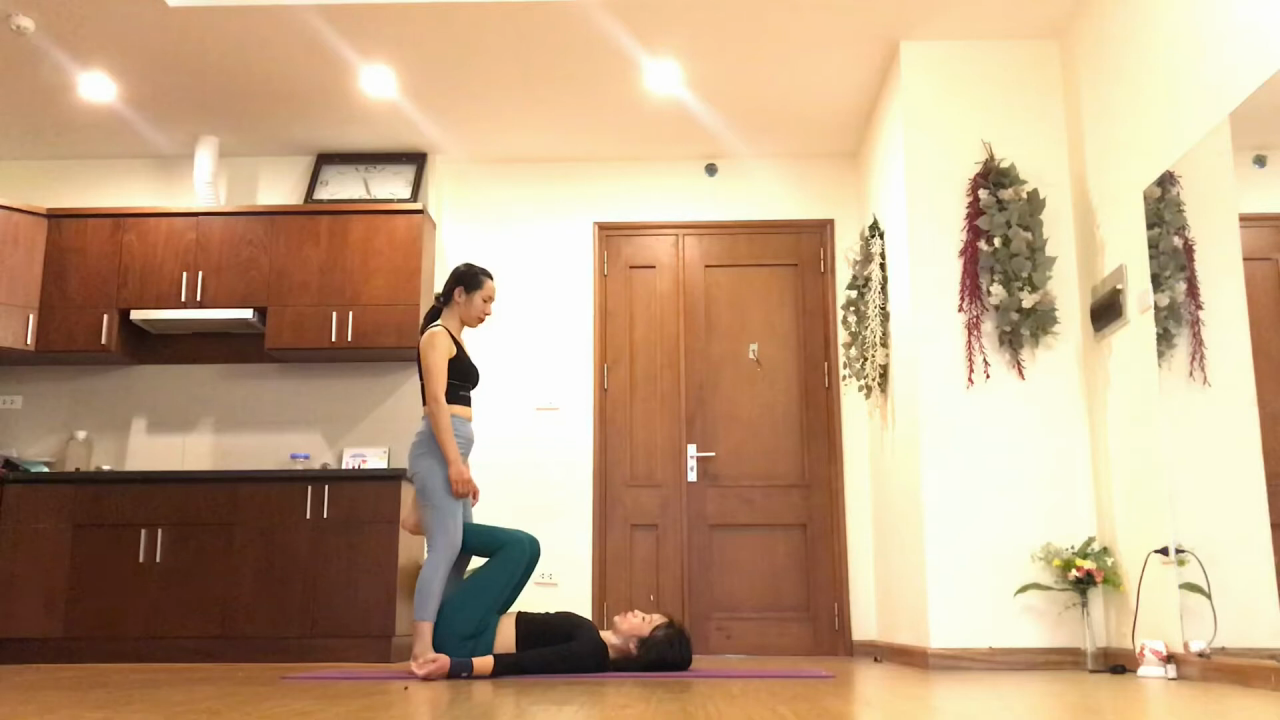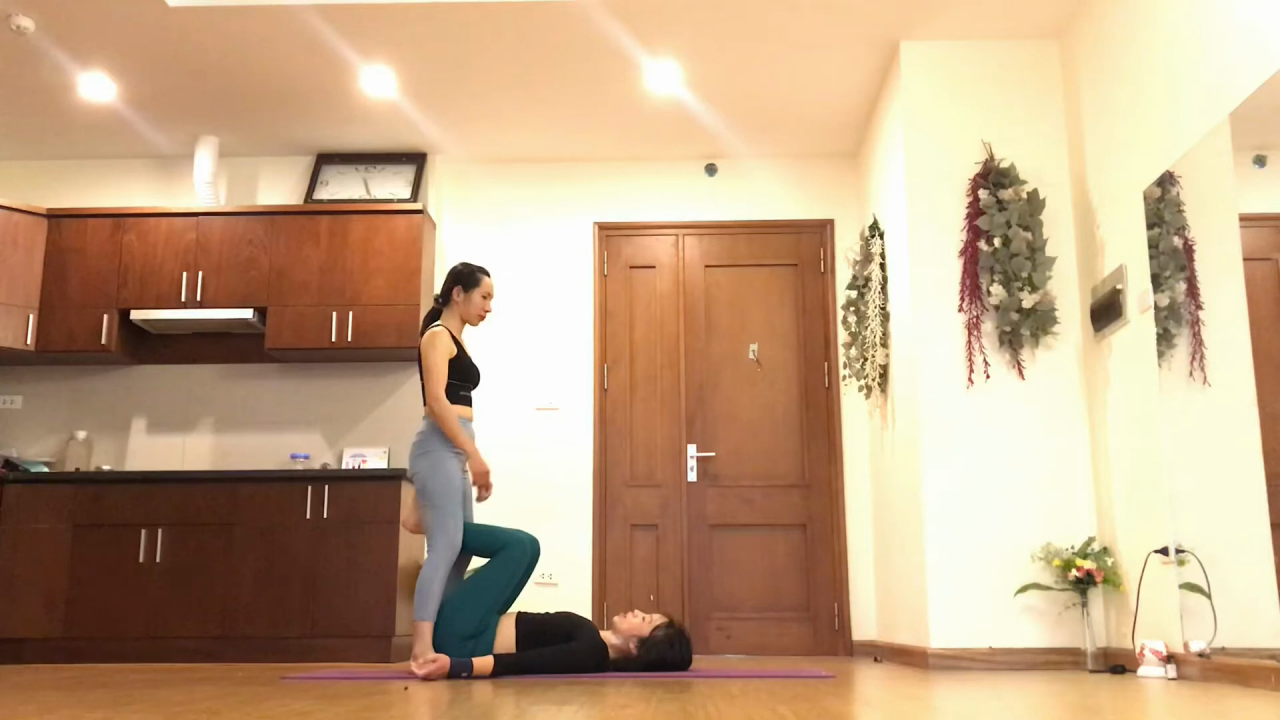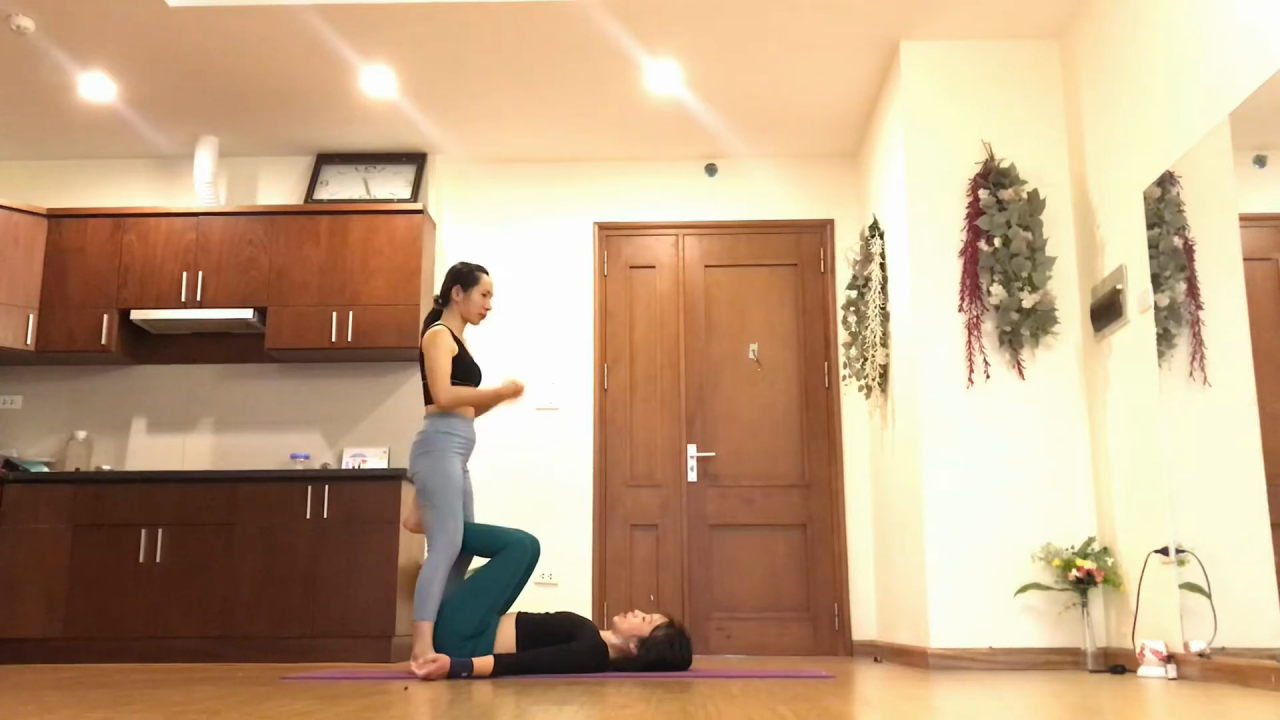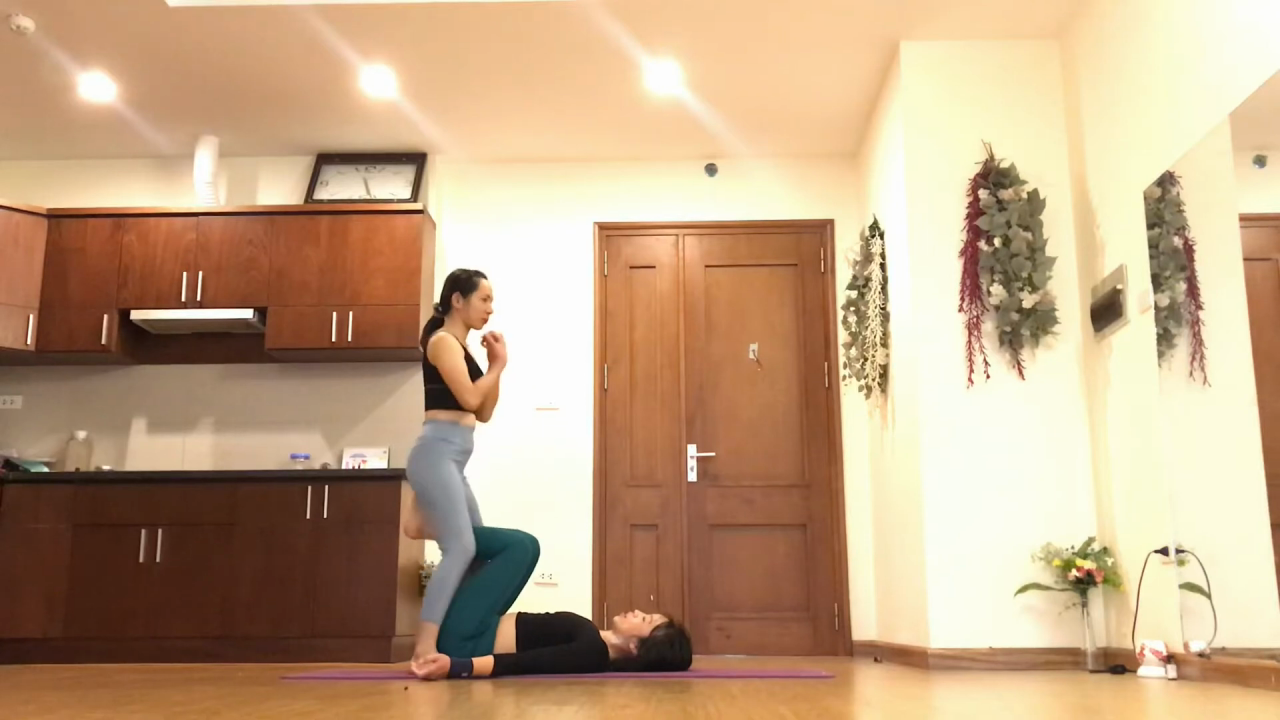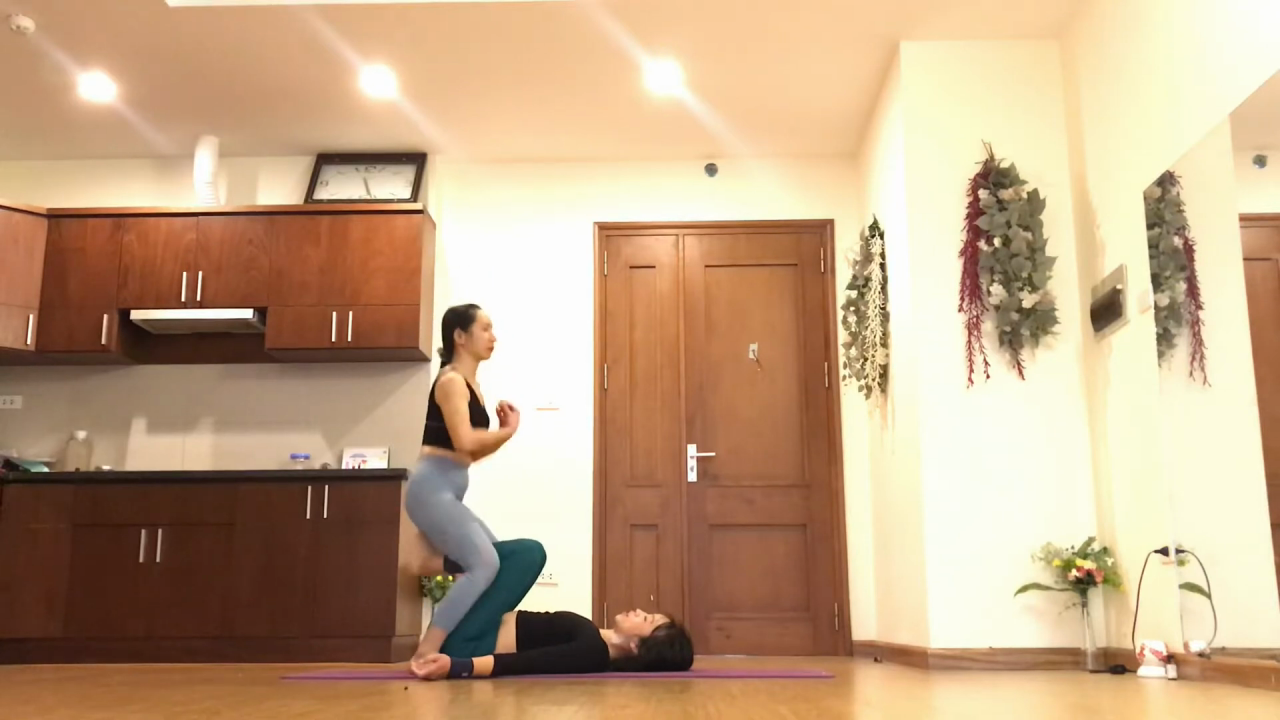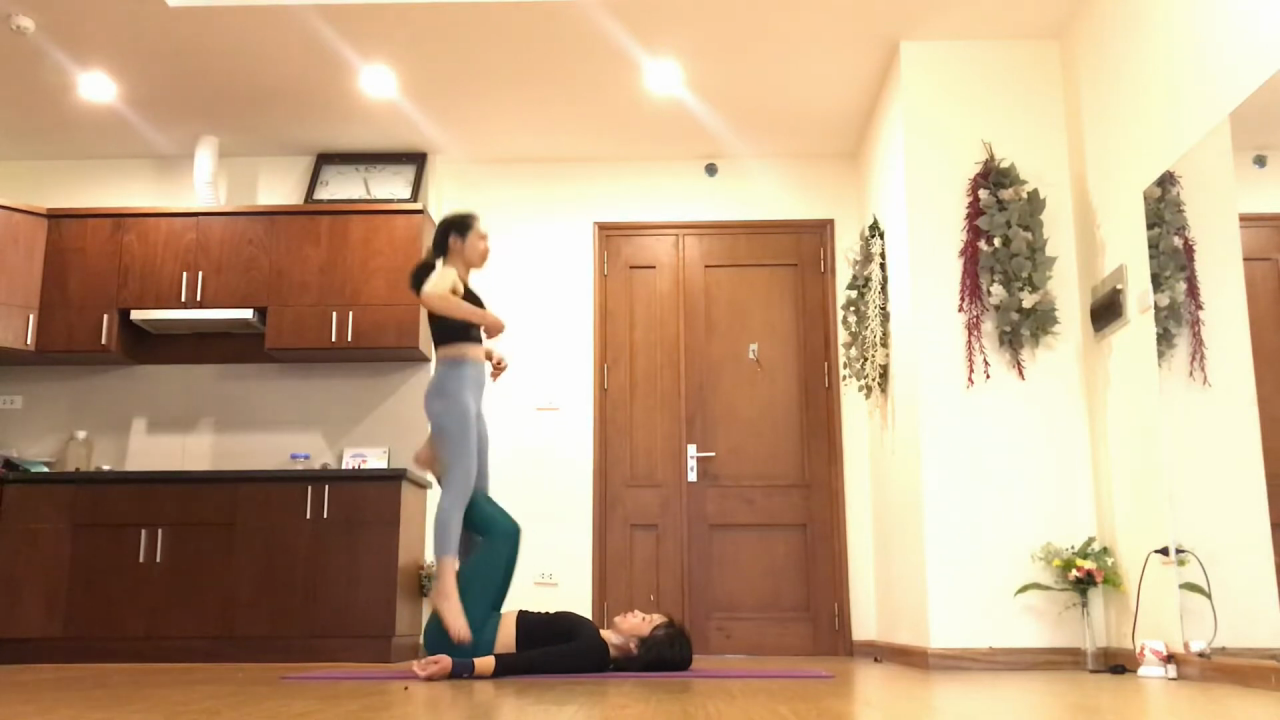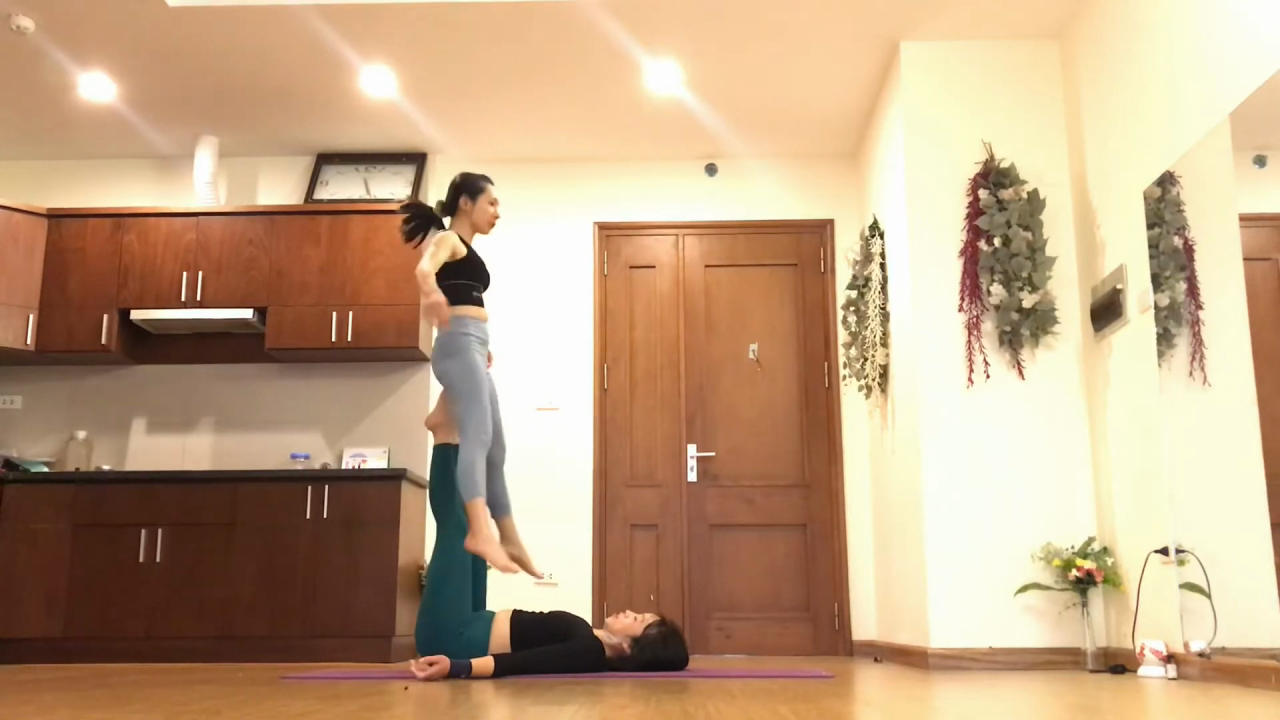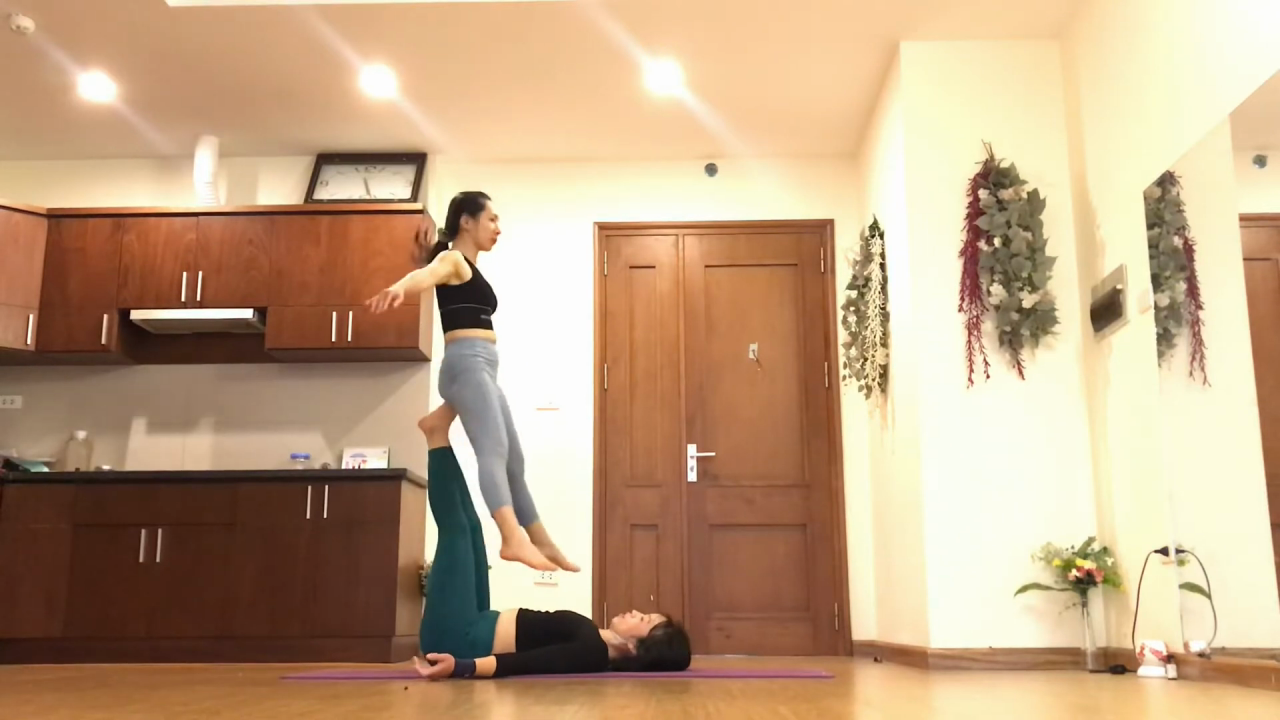
dt=0.3s
person 1, frame 1
left shoulder: (454, 341)
right shoulder: (437, 335)
right elbow: (436, 401)
left wrist: (462, 466)
right wrist: (455, 463)
left hip: (451, 451)
right hip: (439, 450)
left knee: (460, 550)
right knee: (445, 547)
right ankle: (421, 649)
person 1, frame 2
left shoulder: (455, 340)
right shoulder: (438, 335)
right elbow: (436, 400)
left wrist: (470, 459)
right wrist: (474, 455)
left hip: (452, 452)
right hip: (439, 449)
left knee: (461, 550)
right knee: (445, 546)
right ankle: (421, 648)
person 1, frame 3
left shoulder: (457, 341)
right shoulder: (438, 335)
right elbow: (442, 396)
left wrist: (497, 396)
right wrist: (499, 392)
left hip: (454, 451)
right hip: (439, 447)
left knee: (461, 550)
right knee: (445, 547)
right ankle: (422, 649)
person 1, frame 4
left shoulder: (460, 346)
right shoulder: (443, 341)
left elbow: (484, 413)
right elbow: (469, 397)
left wrist: (496, 364)
right wrist: (498, 366)
left hip: (452, 460)
right hip: (437, 454)
left knee: (472, 551)
right knee: (460, 550)
right ankle: (425, 648)
person 1, frame 5
left shoulder: (469, 385)
right shoulder: (452, 382)
left elbow: (473, 447)
right elbow: (464, 443)
left wrist: (503, 428)
right wrist: (506, 433)
left hip: (445, 494)
right hip: (431, 491)
left knee: (487, 564)
right knee: (485, 565)
left ankle: (449, 646)
right ankle: (428, 652)
person 1, frame 6
left shoulder: (462, 285)
right shoulder: (444, 274)
right elbow: (428, 296)
left wrist: (489, 354)
right wrist: (484, 318)
left hip: (468, 393)
right hip: (453, 387)
left knee: (478, 495)
right knee: (460, 487)
left ankle: (457, 583)
right ankle: (446, 588)
person 1, frame 7
left shoulder: (466, 248)
right shoulder: (448, 239)
right elbow: (426, 267)
right wrist: (434, 293)
left hip: (472, 348)
right hip: (459, 345)
left knee: (494, 449)
right knee: (478, 437)
left ankle: (509, 540)
right ankle: (480, 530)
person 1, frame 8
left shoulder: (470, 269)
right shoulder: (452, 260)
right elbow: (422, 276)
right wrist: (399, 288)
left hip: (483, 368)
right hip: (467, 364)
left knee: (513, 461)
right knee: (494, 450)
left ankle: (540, 542)
right ankle: (514, 538)
person 2, frame 1
left shoulder: (592, 653)
right shoulder: (595, 643)
left elbow: (522, 664)
left wrist: (456, 666)
left hip: (463, 640)
right hip: (476, 637)
left knee: (521, 546)
right knee: (524, 548)
person 2, frame 2
left shoulder: (592, 653)
right shoulder: (594, 643)
left elbow: (519, 664)
left wrist: (457, 667)
left hip: (463, 640)
right hip: (470, 638)
left knee: (521, 546)
right knee: (524, 548)
person 2, frame 3
left shoulder: (592, 653)
right shoulder: (594, 643)
left elbow: (520, 664)
left wrist: (455, 666)
left hip: (463, 641)
right hip: (473, 638)
left knee: (521, 546)
right knee: (522, 547)
person 2, frame 4
left shoulder: (592, 653)
right shoulder: (594, 642)
left elbow: (519, 664)
left wrist: (456, 666)
left hip: (464, 640)
right hip: (471, 638)
left knee: (521, 546)
right knee: (523, 548)
person 2, frame 5
left shoulder: (593, 653)
right shoulder: (595, 642)
left elbow: (520, 664)
left wrist: (457, 666)
left hip: (466, 644)
right hip: (476, 642)
left knee: (529, 553)
right knee: (528, 554)
person 2, frame 6
left shoulder: (593, 653)
right shoulder: (595, 641)
left elbow: (522, 663)
left wrist: (458, 666)
left hip: (461, 639)
right hip: (472, 635)
left knee: (502, 532)
right knee: (503, 533)
person 2, frame 7
left shoulder: (588, 653)
right shoulder: (589, 641)
left elbow: (518, 664)
left wrist: (456, 667)
left hip: (451, 642)
right hip: (462, 639)
left knee: (455, 528)
left ankle: (445, 433)
person 2, frame 8
left shoulder: (592, 653)
right shoulder: (593, 640)
left elbow: (519, 664)
left wrist: (460, 666)
left hip: (456, 642)
right hip: (469, 634)
left knee: (455, 529)
left ankle: (438, 434)
